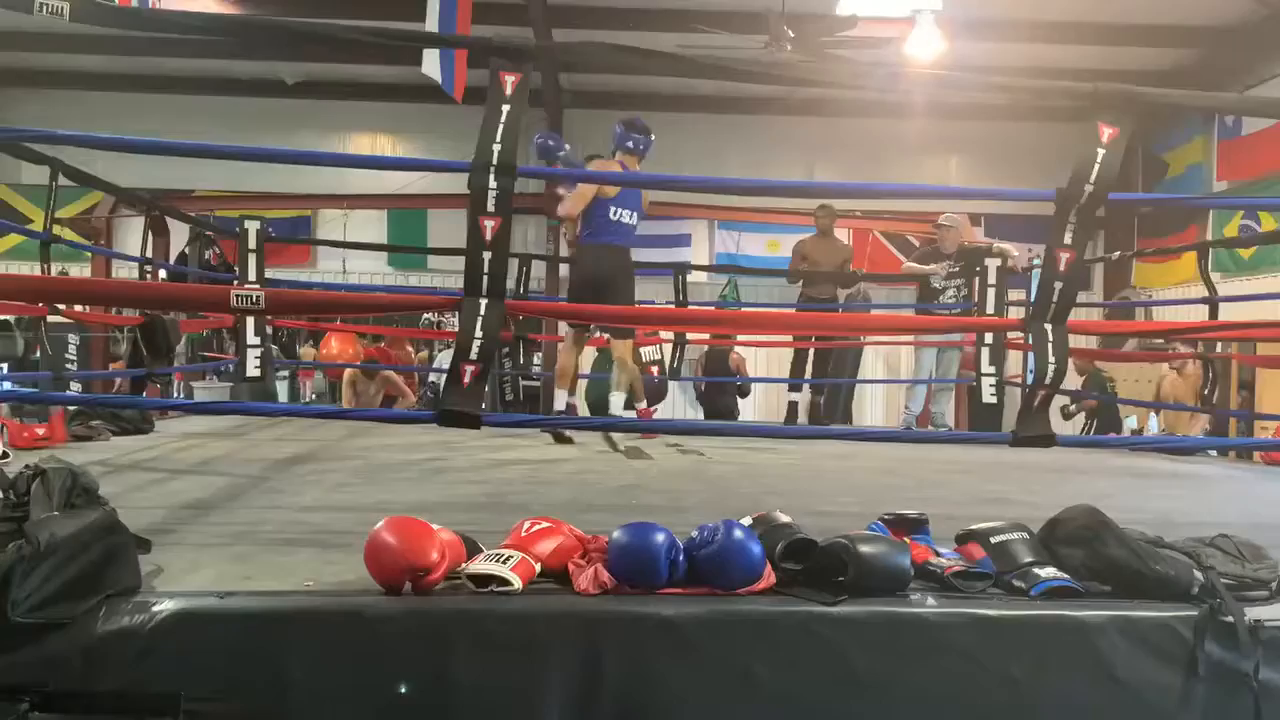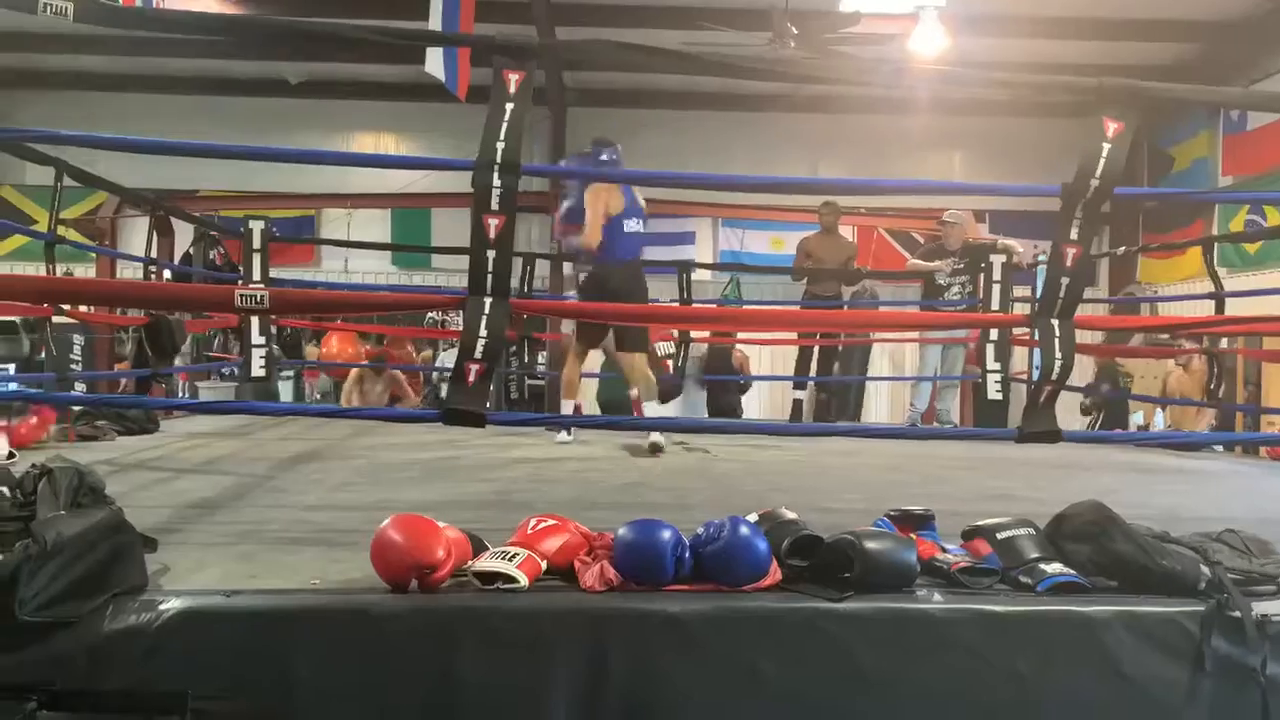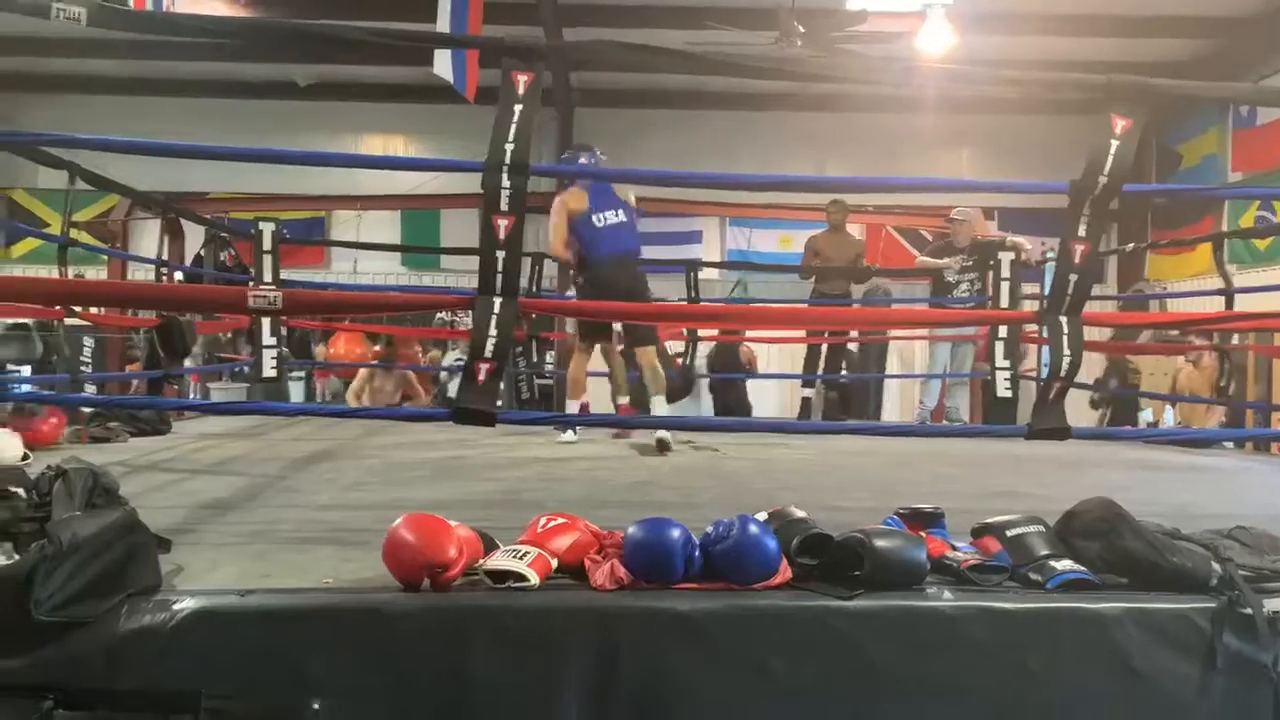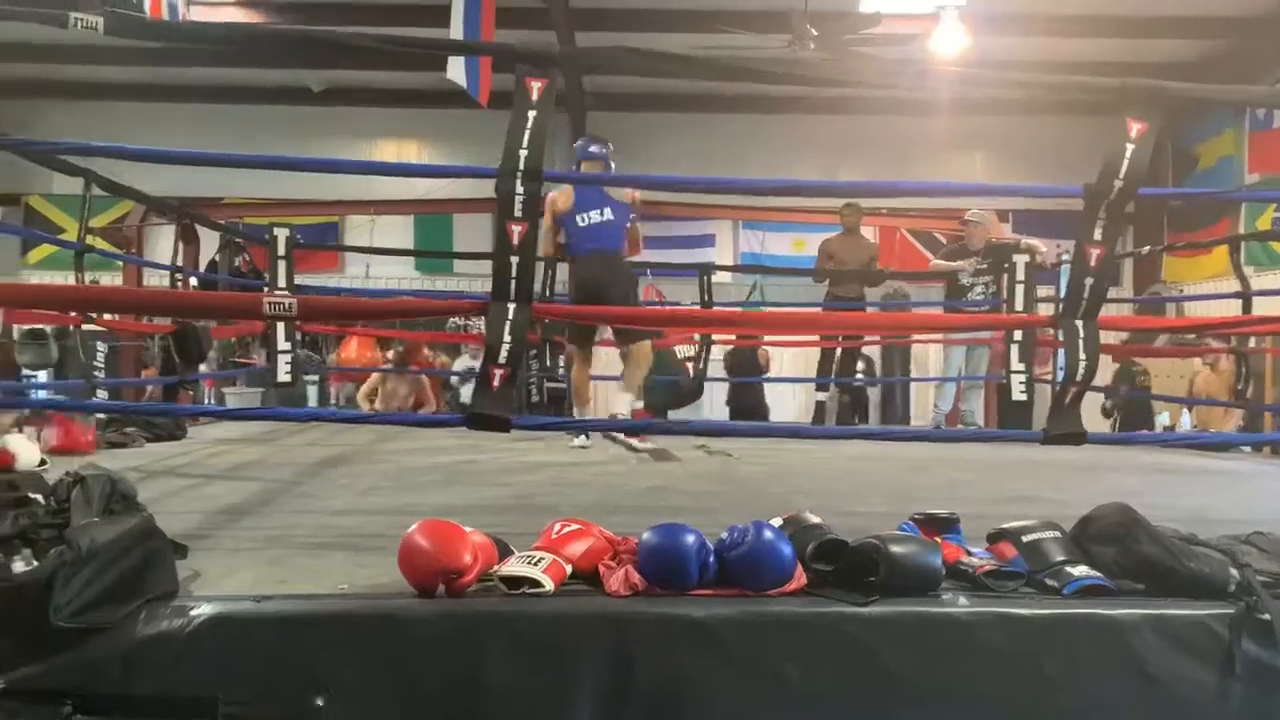
dt=0.2s
person 1, frame 1
left shoulder: (600, 170)
right shoulder: (643, 190)
left elbow: (568, 211)
left wrist: (565, 190)
left hip: (589, 258)
right hip: (619, 262)
left knee: (573, 340)
right knee: (623, 345)
left ankle: (558, 417)
right ankle: (614, 414)
person 1, frame 2
left shoulder: (596, 193)
right shoulder: (637, 196)
left elbow: (591, 241)
left wrist: (572, 241)
left hip: (602, 279)
right hip: (633, 279)
left knee: (577, 353)
right knee: (637, 359)
left ankle: (564, 424)
right ankle: (654, 428)
person 1, frame 3
left shoulder: (565, 200)
right shoulder: (620, 191)
left elbow: (558, 250)
left wrist: (579, 261)
left hip: (597, 275)
right hip: (631, 271)
left knee: (581, 351)
right knee: (647, 354)
left ankle: (570, 425)
right ankle: (660, 424)
person 1, frame 4
left shoulder: (557, 197)
right shoulder: (623, 190)
left elbow: (545, 250)
right elbow: (635, 242)
left hip: (581, 274)
right hip: (615, 269)
left knee: (581, 355)
right knee: (640, 349)
left ankle: (582, 430)
person 2, frame 1
left shoulder: (845, 249)
right shoulder: (803, 246)
left elbow: (845, 282)
right elbow: (790, 278)
right wrist: (800, 272)
left hip: (830, 305)
right hip: (807, 303)
left knee: (823, 358)
right knee: (800, 355)
left ankle: (815, 409)
right ankle: (792, 409)
person 2, frame 2
left shoulder: (849, 247)
right shoulder: (807, 243)
left elbow: (849, 280)
right elbow: (794, 275)
left wrist: (860, 274)
right wrist: (805, 269)
left hip: (835, 302)
right hip: (811, 300)
left knee: (829, 355)
right knee: (805, 352)
left ankle: (821, 407)
right ankle: (797, 406)
person 2, frame 3
left shoulder: (858, 245)
right shoulder: (815, 241)
left elbow: (858, 278)
right elbow: (802, 274)
left wrist: (868, 272)
right wrist: (813, 268)
left hip: (843, 300)
right hip: (819, 298)
left knee: (837, 353)
right knee: (813, 351)
right ankle: (806, 405)
person 2, frame 4
left shoulder: (871, 248)
right shoulder: (829, 244)
left elbow: (871, 281)
right elbow: (816, 277)
right wrist: (827, 271)
left hip: (857, 304)
right hip: (833, 302)
left knee: (851, 356)
right knee: (827, 354)
right ankle: (820, 408)
person 3, frame 1
left shoulder: (969, 253)
right shoulder: (927, 253)
left elbow: (999, 247)
right elbow: (905, 268)
left wrist: (1014, 255)
right wrist: (930, 269)
left knee: (947, 377)
right knee: (922, 373)
left ankle: (939, 417)
right ankle: (909, 416)
person 3, frame 2
left shoulder: (974, 249)
right shoulder: (931, 250)
left elbow: (1004, 243)
right elbow: (910, 265)
left wrist: (1018, 251)
right wrist: (934, 266)
left knee: (952, 374)
right knee: (926, 370)
left ankle: (944, 413)
right ankle: (914, 413)
person 3, frame 3
left shoulder: (982, 246)
right shoulder: (940, 248)
left elbow: (1012, 240)
right elbow: (919, 262)
left wrist: (1027, 248)
right wrist: (943, 263)
left knee: (962, 371)
right knee: (936, 367)
left ankle: (953, 411)
right ankle: (924, 411)
person 3, frame 4
left shoulder: (997, 249)
right shoulder: (954, 251)
left elbow: (1027, 243)
right elbow: (933, 265)
left wrist: (1042, 251)
right wrist: (958, 266)
left knee: (977, 375)
right knee: (951, 371)
left ankle: (968, 415)
right ankle: (939, 415)
